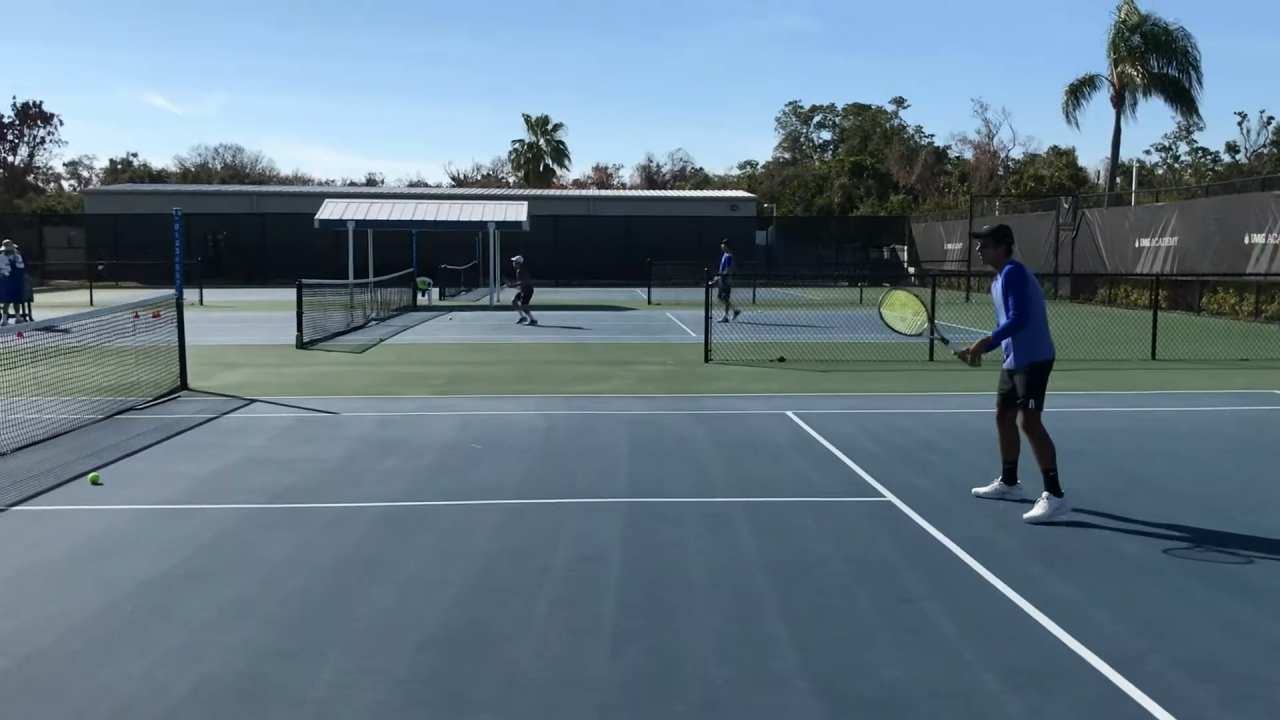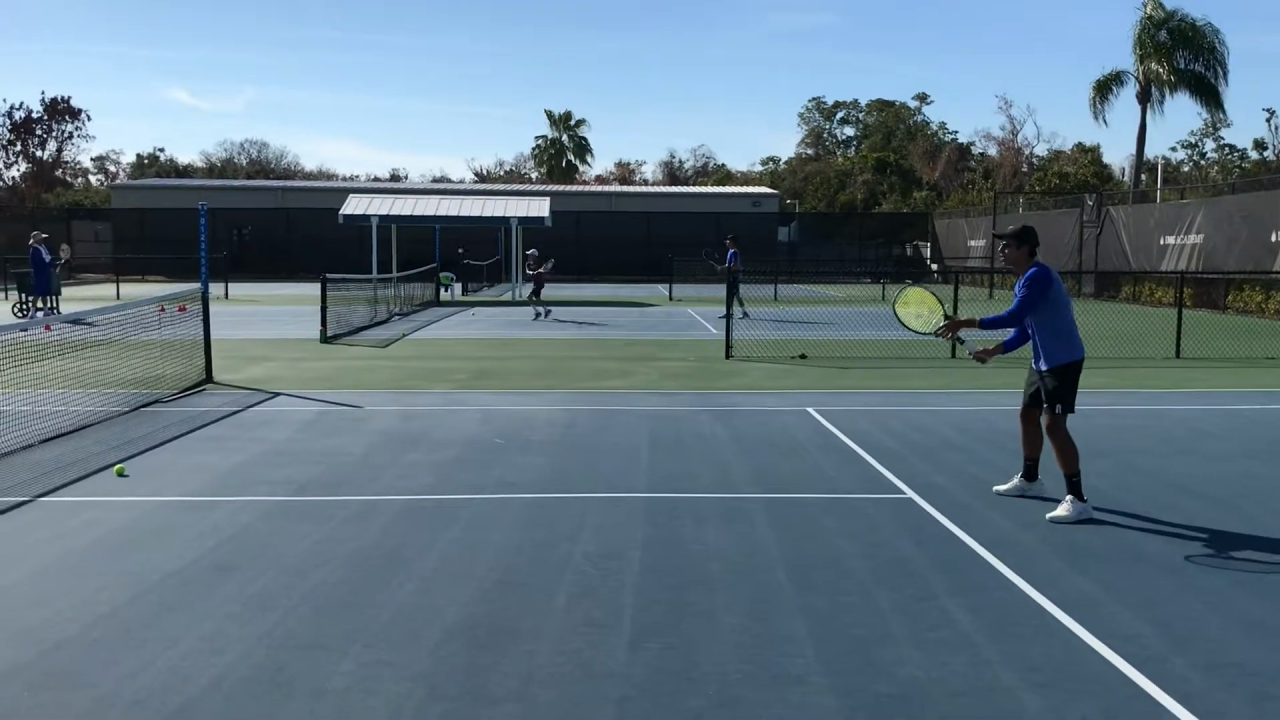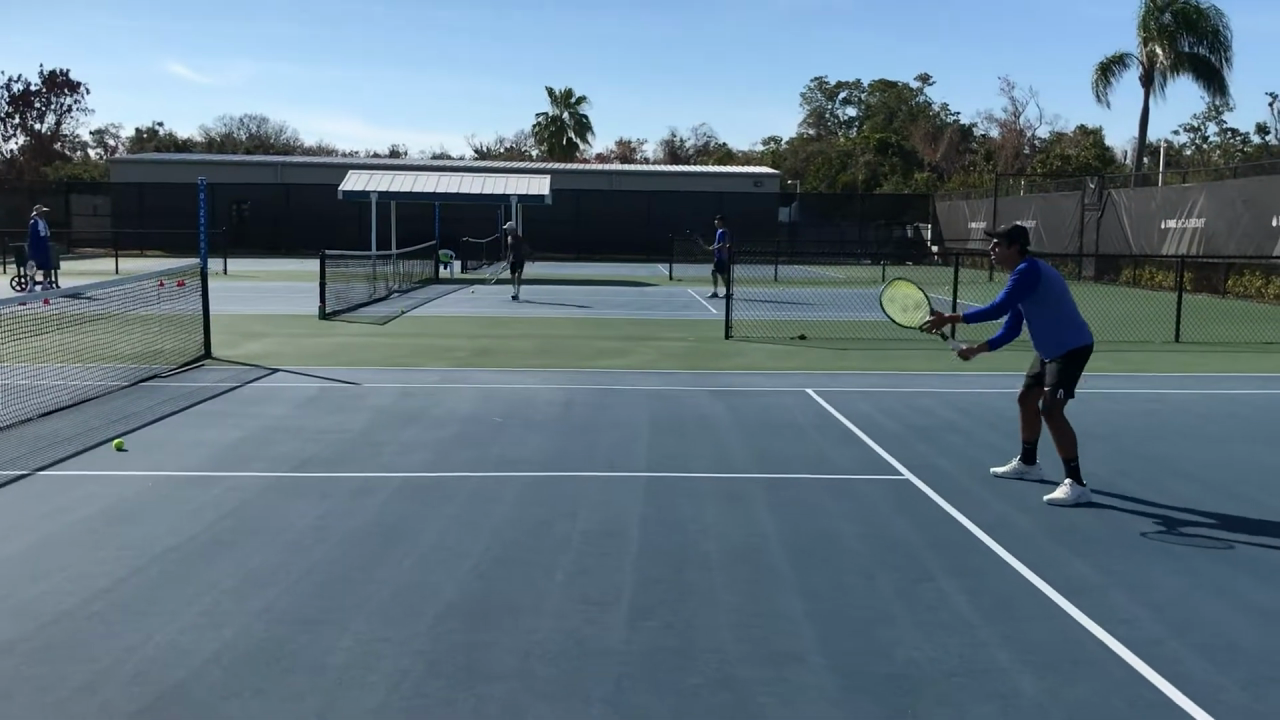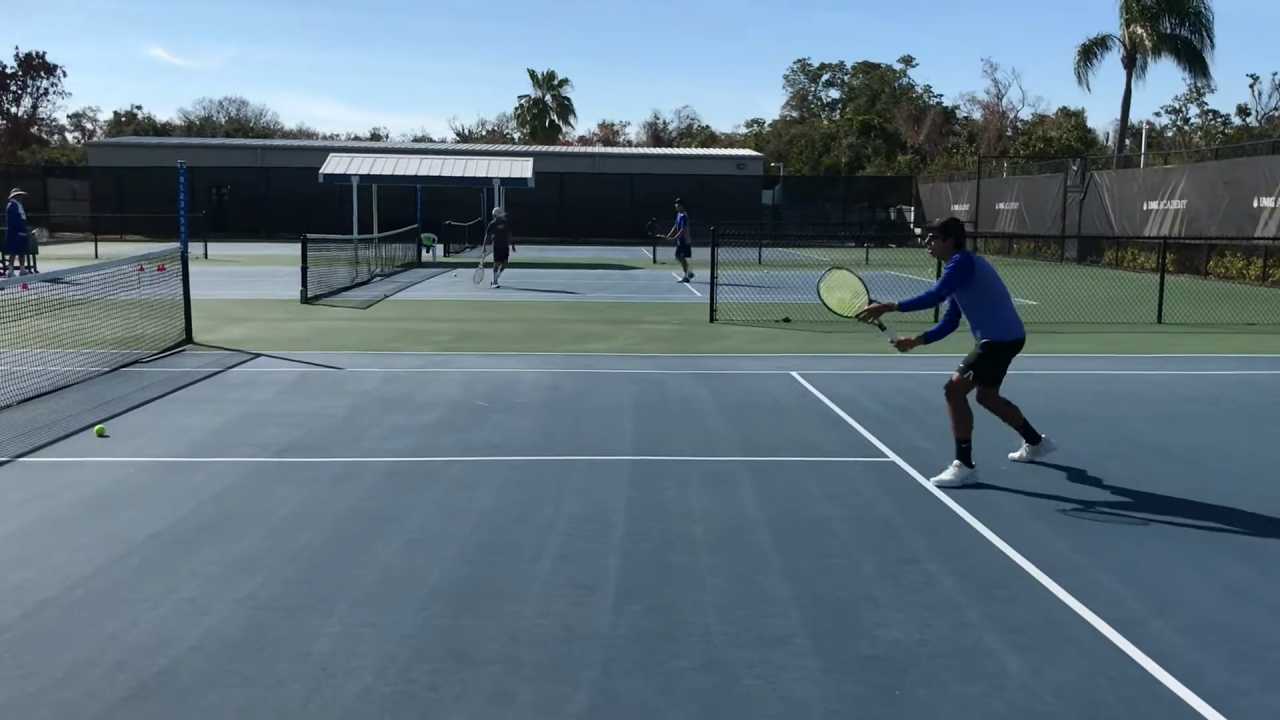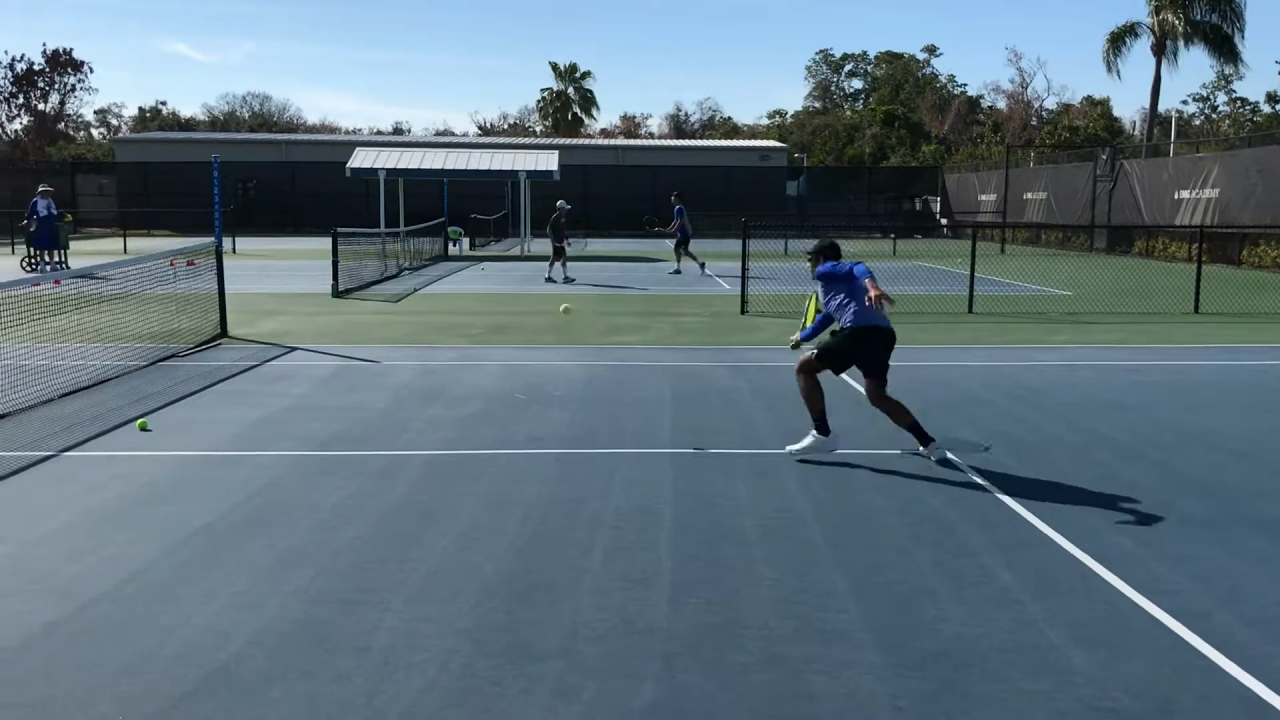
dt=0.7s
person 1, frame 1
left shoulder: (1013, 273)
right shoulder: (1001, 279)
left elbow: (1019, 319)
left wrist: (984, 341)
right wrist: (979, 348)
left hip: (1033, 360)
right hip: (1014, 360)
left knee: (1029, 421)
right knee: (1004, 417)
left ankle: (1054, 495)
right ankle: (1009, 482)
person 1, frame 2
left shoulder: (1039, 276)
right shoulder: (1025, 280)
left elbow: (1012, 318)
right elbow: (1022, 331)
left wrist: (966, 323)
right wrist: (993, 351)
left hip: (1064, 361)
right hip: (1042, 361)
left knee: (1054, 424)
right knee: (1028, 415)
left ankle: (1077, 499)
right ankle: (1029, 479)
person 1, frame 3
left shoulder: (1028, 270)
right shoulder: (1022, 274)
left elbow: (997, 309)
right elbow: (1011, 328)
left wrist: (950, 319)
right wrist: (978, 349)
left hip: (1072, 348)
right hip: (1051, 349)
left knee: (1051, 410)
right knee: (1027, 398)
left ankle: (1076, 483)
right ankle: (1027, 462)
person 1, frame 4
left shoulder: (963, 262)
right shoulder: (960, 266)
left elbow: (933, 297)
right elbow: (949, 323)
left wrist: (886, 308)
right wrist: (916, 340)
left hip: (1002, 339)
right hip: (999, 338)
left knee: (955, 389)
right knee: (986, 395)
left ankle: (964, 466)
right ankle: (1036, 442)
person 1, frame 5
left shoulder: (828, 270)
left elbow: (857, 267)
right elbow: (823, 321)
left wrist: (872, 287)
right wrist: (801, 337)
left hip: (858, 332)
right hip: (883, 334)
left knee: (805, 369)
right knee: (877, 396)
left ankle: (822, 435)
right ankle: (928, 443)
